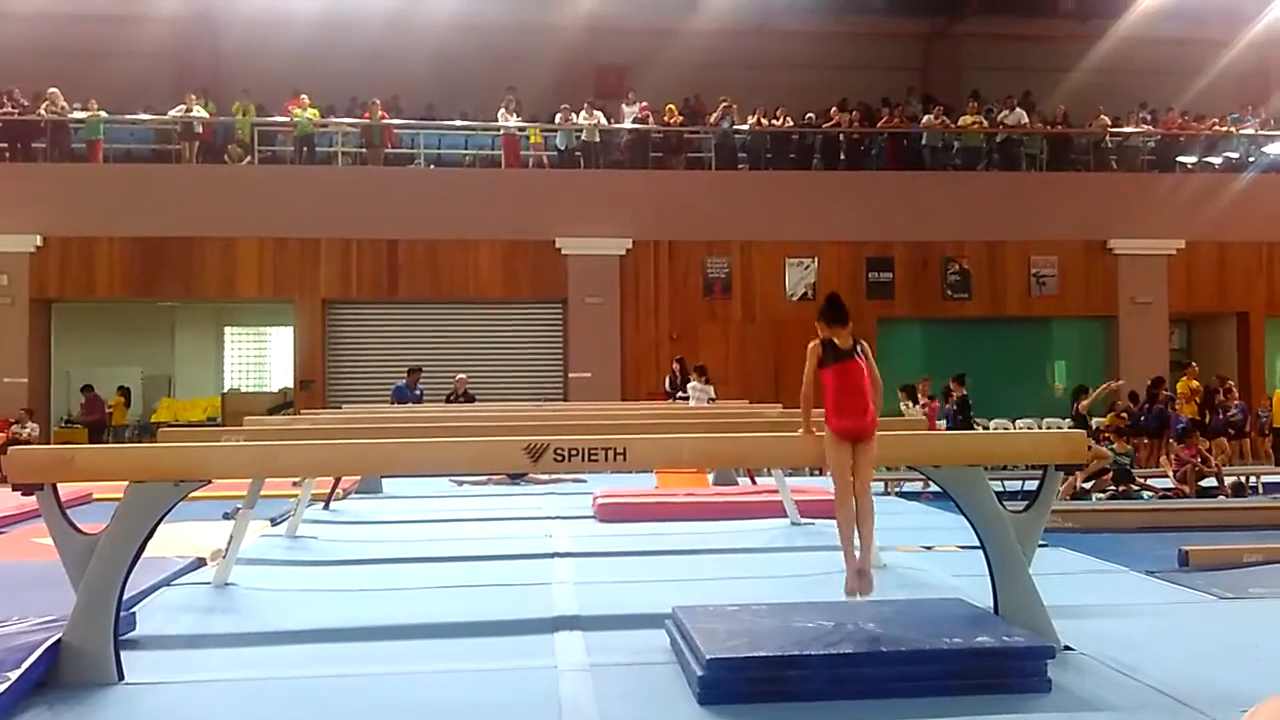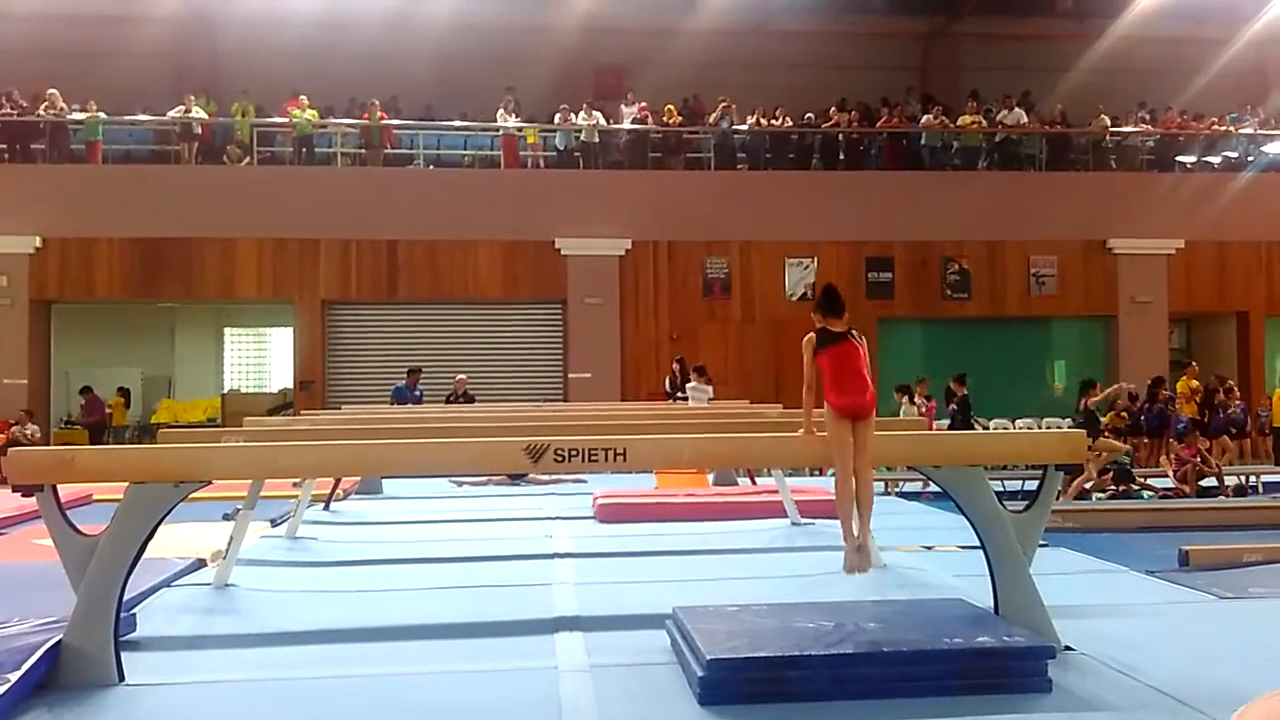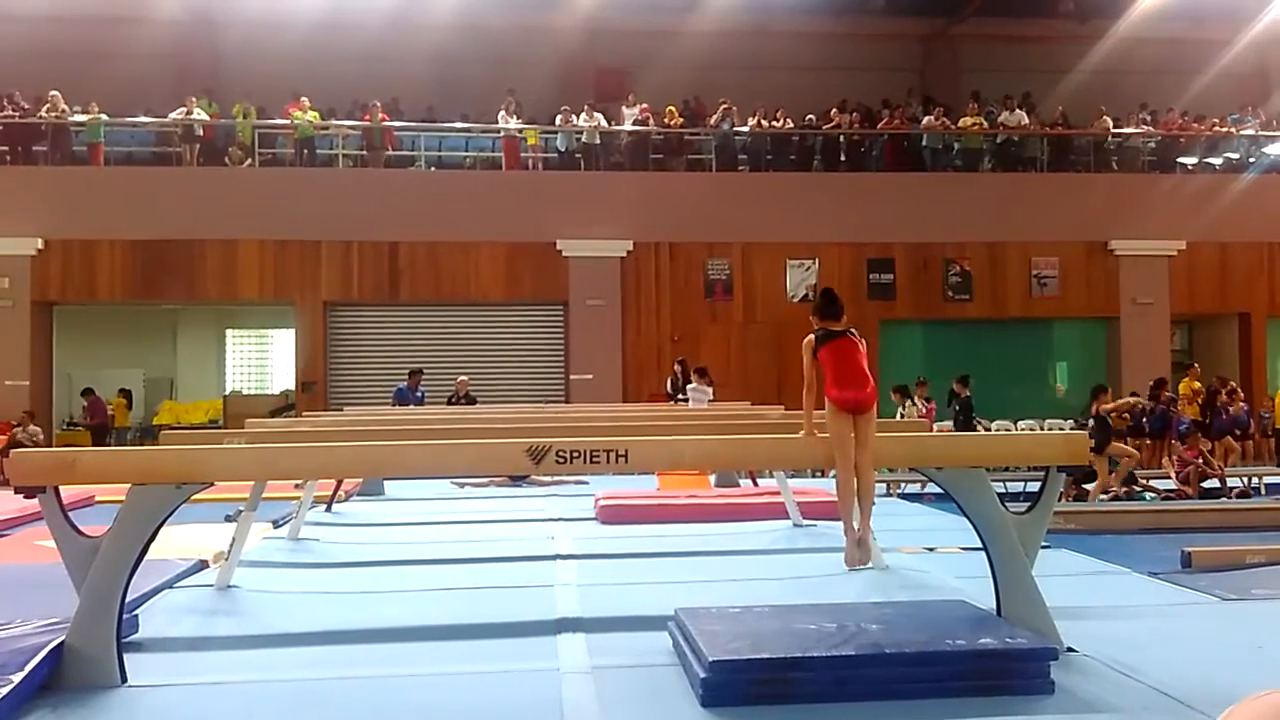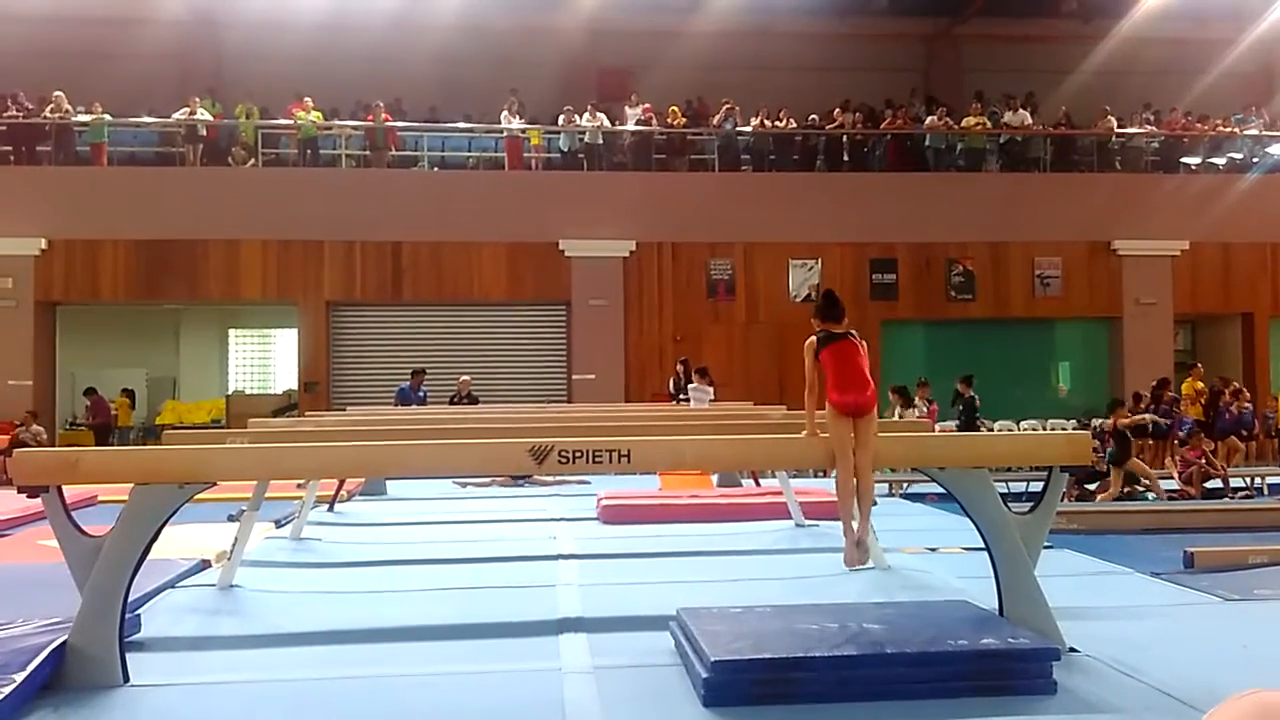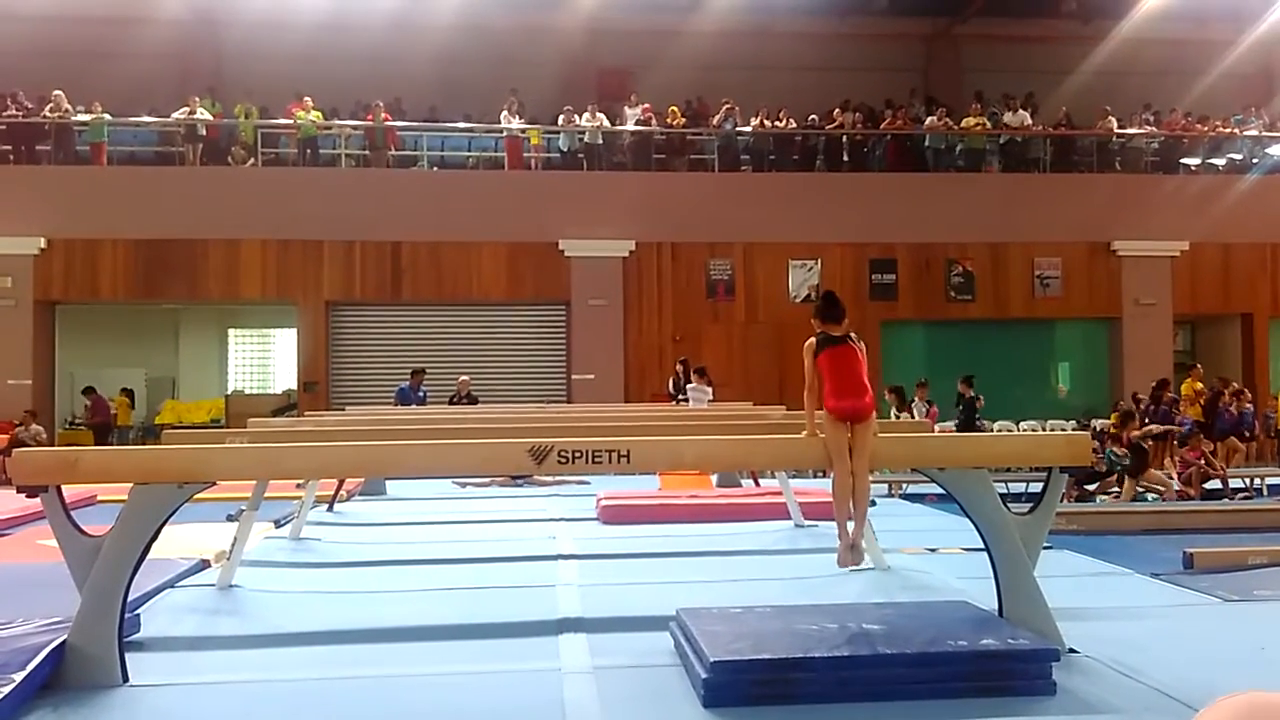
dt=0.1s
person 1, frame 1
left shoulder: (817, 347)
right shoulder: (862, 346)
left elbow: (808, 392)
right elbow: (877, 386)
left wrist: (806, 424)
left hip: (838, 422)
right hip: (866, 420)
left knee: (843, 493)
right knee: (863, 490)
left ankle: (851, 559)
right ankle: (865, 558)
person 1, frame 2
left shoulder: (812, 339)
right shoulder: (857, 335)
left elbow: (809, 385)
left wrist: (807, 423)
left hip: (838, 402)
right hip: (864, 400)
left knee: (844, 472)
right knee: (863, 470)
left ankle: (850, 538)
right ankle: (864, 536)
person 1, frame 3
left shoulder: (811, 341)
right shoulder: (857, 336)
left elbow: (810, 386)
left wrist: (808, 425)
right wrist: (870, 425)
left hip: (839, 397)
right hip: (866, 394)
left knee: (845, 465)
right knee: (865, 464)
left ankle: (850, 532)
right ankle: (865, 530)
person 1, frame 4
left shoulder: (813, 343)
right shoulder: (858, 338)
left elbow: (811, 388)
left wrist: (810, 426)
right wrist: (873, 424)
left hip: (839, 399)
right hip: (866, 396)
left knee: (844, 467)
right knee: (864, 466)
left ankle: (849, 533)
right ankle: (864, 531)
person 1, frame 5
left shoulder: (812, 344)
right shoulder: (857, 342)
left elbow: (811, 388)
left wrist: (810, 426)
right wrist: (872, 422)
left hip: (836, 404)
right hip: (864, 402)
left knee: (841, 469)
right knee: (861, 469)
left ankle: (844, 535)
right ankle: (858, 533)
